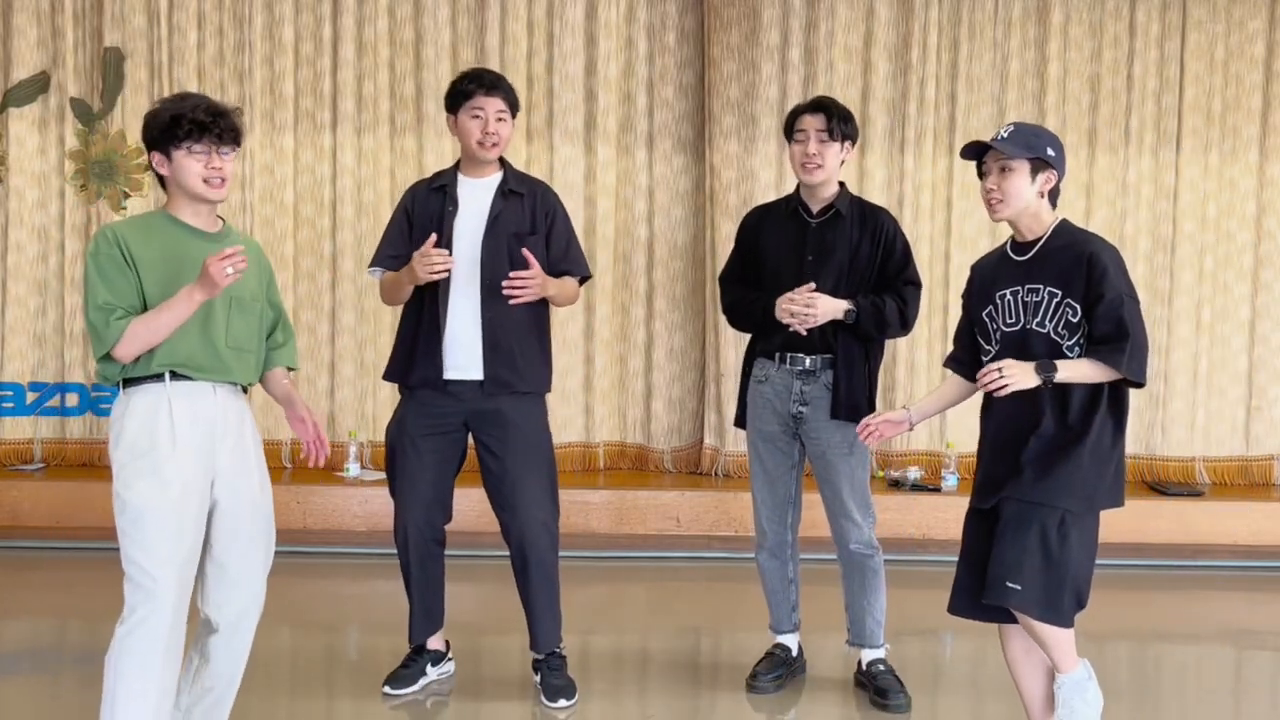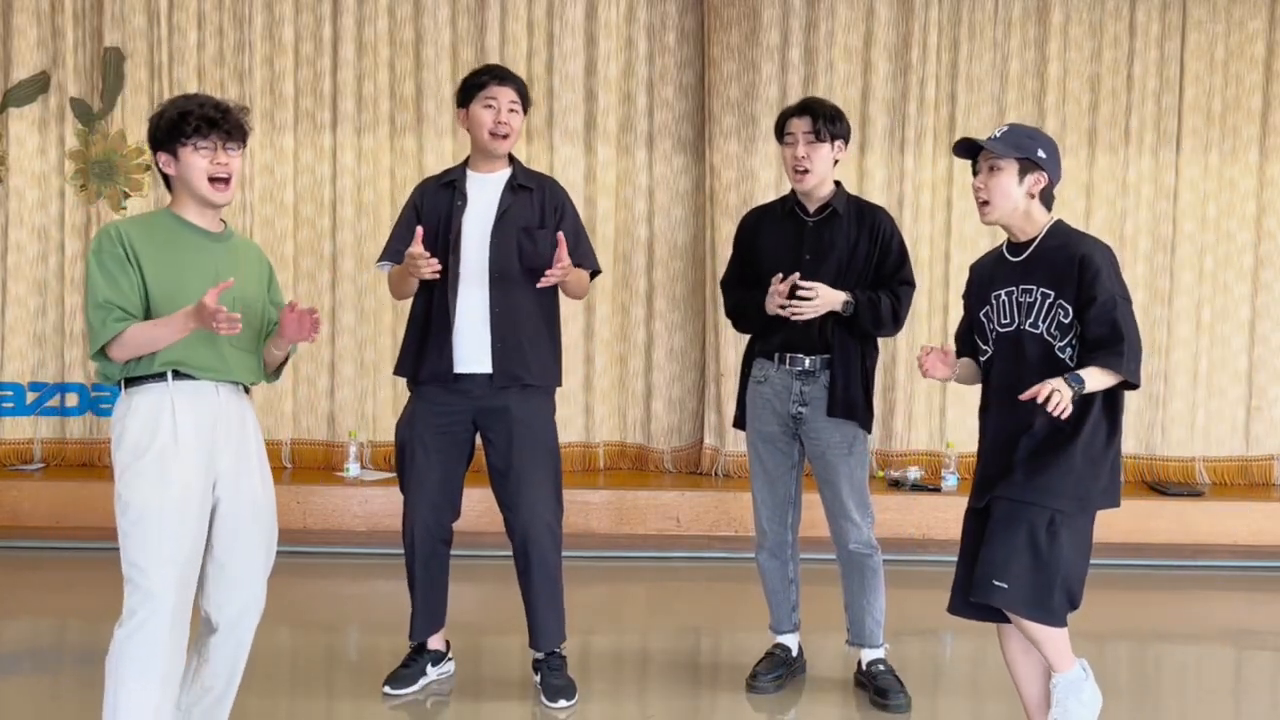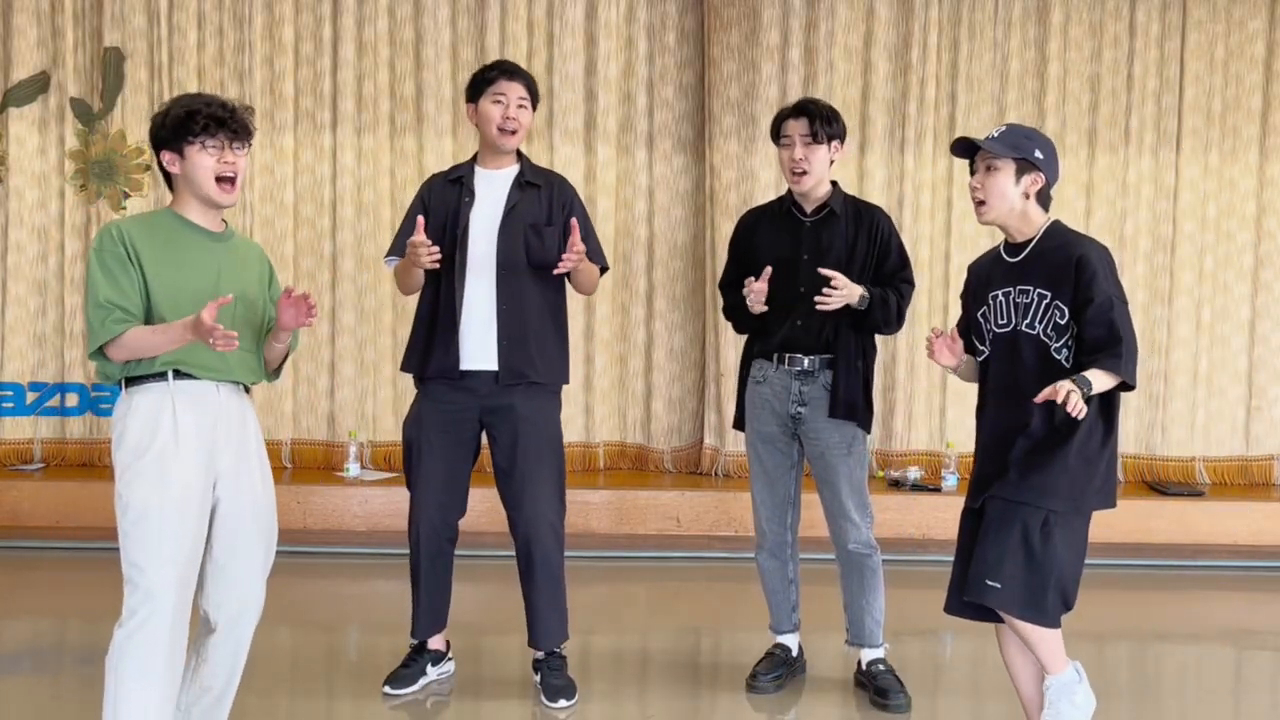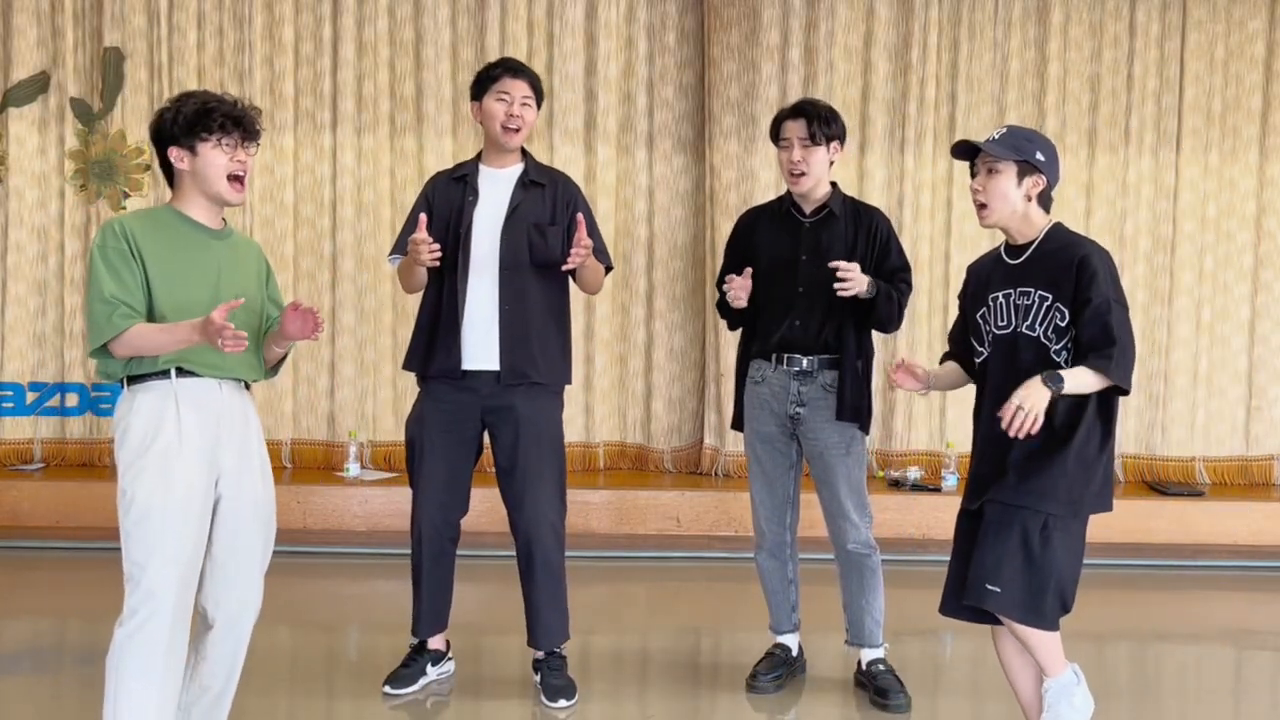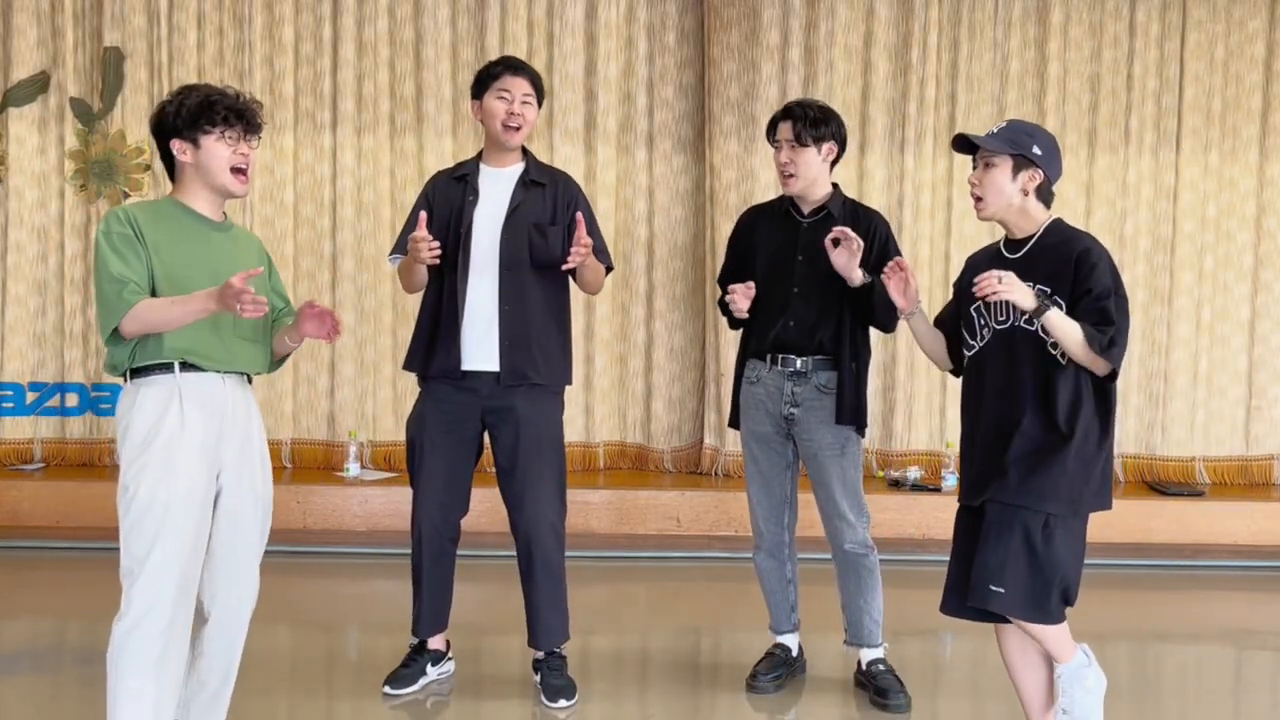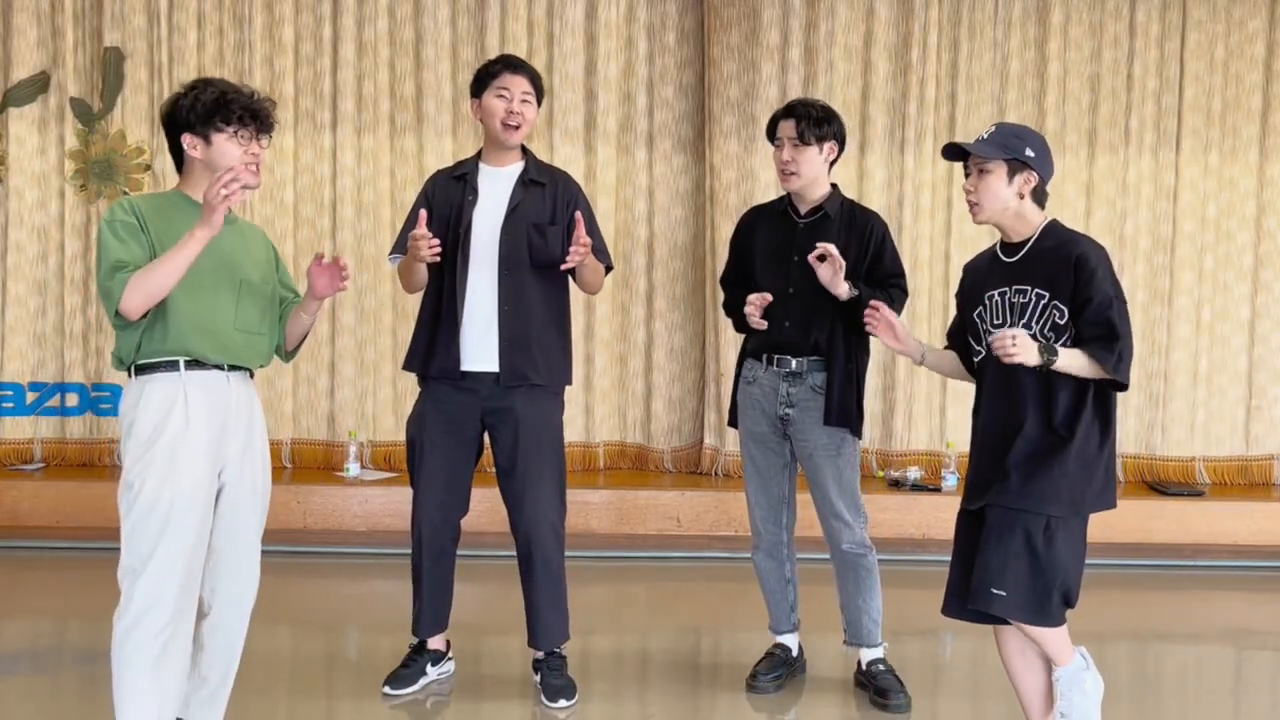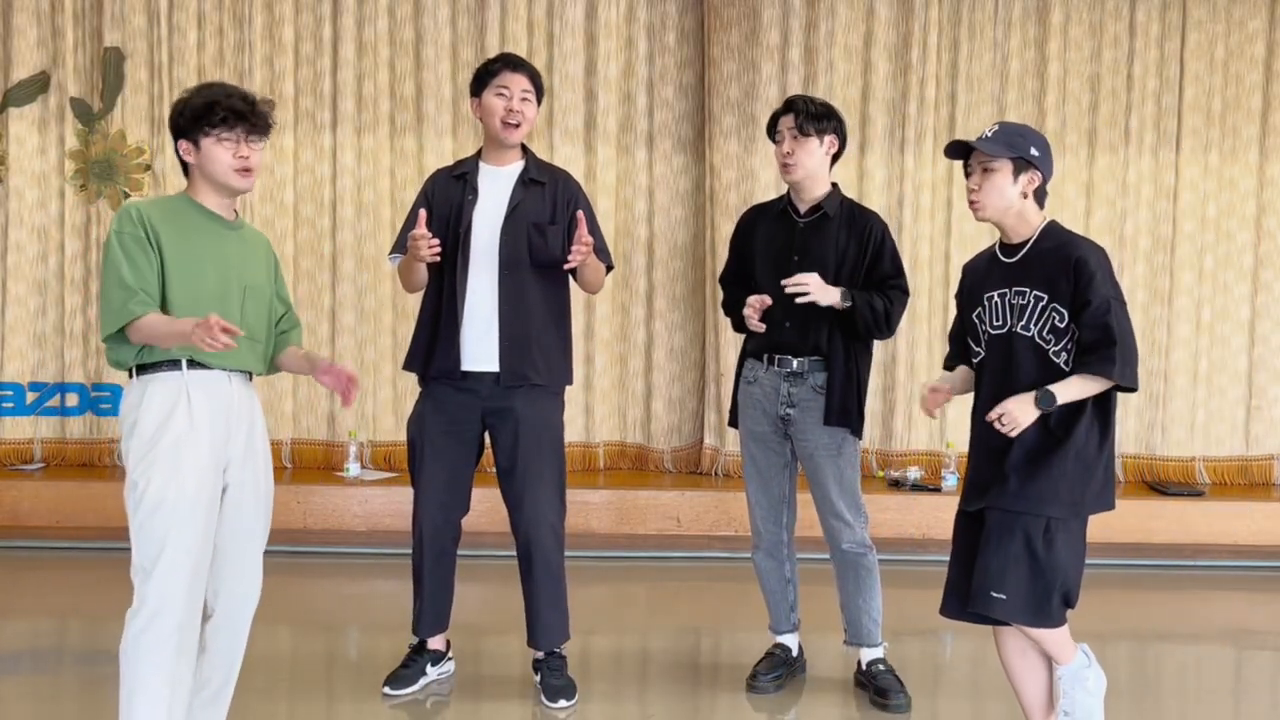
dt=0.3s
person 1, frame 1
left shoulder: (536, 199)
right shoulder: (422, 198)
left elbow: (572, 287)
right elbow: (387, 291)
left wrist: (543, 286)
right wrist: (411, 274)
left hip: (511, 387)
right hip: (431, 385)
left knee: (532, 520)
right knee: (416, 518)
left ankle: (548, 655)
right ankle: (430, 647)
person 1, frame 2
left shoulder: (545, 194)
right shoulder: (431, 194)
left elbow: (582, 285)
right elbow: (396, 287)
left wrist: (564, 272)
right wrist: (412, 268)
left hip: (520, 383)
right hip: (440, 380)
left knee: (535, 518)
right knee: (424, 516)
left ankle: (549, 654)
right ankle: (430, 646)
person 1, frame 3
left shoulder: (553, 191)
right shoulder: (440, 190)
left elbow: (590, 283)
right elbow: (404, 283)
left wrist: (577, 263)
right wrist: (414, 260)
left hip: (526, 381)
right hip: (446, 377)
left knee: (538, 518)
right knee: (430, 514)
left ankle: (549, 654)
right ankle: (431, 646)
person 1, frame 4
left shoulder: (557, 190)
right shoulder: (444, 188)
left elbow: (594, 283)
right elbow: (409, 283)
left wrist: (583, 260)
right wrist: (415, 258)
left hip: (528, 381)
right hip: (448, 377)
left knee: (539, 519)
right knee: (432, 514)
left ankle: (549, 654)
right ankle: (431, 645)
person 1, frame 5
left shoulder: (558, 190)
right shoulder: (445, 187)
left elbow: (595, 283)
right elbow: (409, 283)
left wrist: (584, 260)
right wrist: (417, 258)
left hip: (528, 380)
right hip: (449, 377)
left knee: (539, 519)
right knee: (432, 514)
left ankle: (550, 654)
right ankle: (431, 646)
person 1, frame 6
left shoulder: (558, 189)
right shoulder: (444, 186)
left elbow: (595, 283)
right elbow: (410, 282)
left wrist: (583, 260)
right wrist: (416, 256)
left hip: (529, 381)
right hip: (449, 378)
left knee: (539, 520)
right knee: (432, 514)
left ankle: (550, 654)
right ankle: (431, 646)
person 1, frame 7
left shoulder: (558, 188)
right shoulder: (444, 186)
left elbow: (596, 283)
right elbow: (410, 283)
left wrist: (583, 260)
right wrist: (415, 257)
left hip: (528, 381)
right hip: (448, 376)
left knee: (539, 520)
right knee: (433, 514)
left ankle: (550, 655)
right ankle: (432, 646)
person 2, frame 1
left shoulder: (248, 252)
right shoulder: (120, 239)
left elbow: (271, 350)
right elbow: (121, 343)
left wrist: (293, 404)
right wrist: (198, 289)
left hip: (234, 421)
right hip: (159, 416)
left knee: (240, 596)
right knee: (159, 594)
person 2, frame 2
left shoulder: (251, 256)
right shoulder: (124, 238)
right elbow: (117, 342)
left wrist: (286, 337)
right wrist: (193, 319)
left hip: (237, 420)
right hip: (161, 415)
left knee: (241, 595)
right knee: (159, 594)
person 2, frame 3
left shoulder: (252, 256)
right shoulder: (125, 237)
right elbow: (116, 342)
left wrist: (284, 331)
right wrist: (191, 330)
left hip: (238, 420)
right hip: (161, 414)
left knee: (241, 596)
right knee: (159, 592)
person 2, frame 4
left shoulder: (249, 253)
right shoulder: (127, 233)
right elbow: (118, 336)
left wrist: (285, 336)
right wrist: (199, 331)
left hip: (238, 417)
right hip: (164, 412)
left knee: (238, 594)
right knee: (160, 591)
person 2, frame 5
left shoulder: (246, 245)
right shoulder: (130, 223)
left elbow: (271, 350)
right elbow: (129, 317)
left wrist: (300, 328)
right wrist: (213, 301)
left hip: (239, 411)
right hip: (166, 405)
left knee: (233, 589)
right knee: (160, 585)
person 2, frame 6
left shoulder: (255, 239)
right shoulder: (135, 214)
left elbow: (284, 339)
right elbow: (131, 300)
left wrist: (314, 298)
right wrist: (204, 227)
left hip: (242, 405)
right hip: (170, 400)
left knee: (233, 584)
right knee: (161, 581)
person 2, frame 7
left shoulder: (258, 246)
right shoulder: (141, 220)
left elbow: (274, 342)
right elbow: (131, 320)
left wrist: (318, 366)
right wrist: (192, 331)
left hip: (241, 408)
right hip: (171, 401)
left knee: (236, 586)
right knee: (170, 583)
person 3, frame 1
left shoulder: (875, 225)
right shoulder: (762, 223)
left elbow: (903, 308)
right elbow: (732, 301)
left wrist: (841, 309)
right wrist: (773, 308)
left hip: (837, 388)
right hip: (769, 383)
left knee: (855, 530)
right knee: (772, 525)
left ankle: (872, 657)
right ankle: (785, 644)
person 3, frame 2
left shoulder: (871, 223)
right shoulder: (759, 224)
left elbow: (895, 307)
right elbow: (733, 303)
left wrist: (841, 300)
right wrist: (764, 304)
left hip: (836, 387)
right hip: (768, 384)
left knee: (854, 530)
right knee: (772, 525)
left ankle: (871, 657)
right ankle: (786, 644)
person 3, frame 3
left shoulder: (868, 222)
right shoulder: (756, 224)
left elbow: (897, 307)
right elbow: (731, 309)
left wrist: (859, 296)
right wrist: (749, 304)
left hip: (835, 387)
right hip: (767, 384)
left knee: (853, 529)
right knee: (771, 526)
left ankle: (871, 657)
right ankle: (785, 644)
person 3, frame 4
left shoulder: (867, 223)
right shoulder: (755, 224)
left elbow: (896, 308)
right elbow: (731, 310)
left wrist: (866, 288)
right wrist: (734, 301)
left hip: (833, 388)
right hip: (766, 385)
left knee: (853, 530)
right knee: (771, 526)
left ankle: (871, 657)
right ankle: (786, 644)
person 3, frame 5
left shoulder: (864, 225)
right shoulder: (755, 222)
left elbow: (891, 314)
right elbow: (729, 293)
left wrist: (856, 277)
right wrist: (735, 306)
left hip: (828, 388)
right hip: (762, 385)
left knee: (849, 528)
right knee: (769, 525)
left ankle: (872, 657)
right ankle: (786, 644)
person 3, frame 6
left shoulder: (861, 226)
right shoulder: (755, 223)
left elbow: (890, 314)
right elbow: (731, 294)
left wrist: (843, 290)
right wrist: (745, 310)
left hip: (824, 389)
right hip: (758, 385)
left knee: (846, 528)
right knee: (767, 525)
left ankle: (871, 657)
right ankle: (786, 644)
person 3, frame 7
left shoulder: (862, 226)
right shoulder: (756, 222)
left elbow: (889, 314)
right elbow: (730, 294)
left wrist: (837, 297)
right wrist: (745, 310)
left hip: (825, 389)
right hip: (759, 385)
left knee: (847, 529)
right knee: (768, 526)
left ankle: (871, 657)
right ankle: (786, 644)
person 4, frame 1
left shoulder: (1093, 258)
right shoulder: (987, 272)
left elbow: (1124, 357)
left wrist: (1042, 371)
right wrist: (913, 415)
left hip: (1070, 459)
right hip: (1002, 459)
left knee: (1026, 586)
right knee: (1000, 602)
person 4, frame 2
left shoulder: (1086, 259)
right shoulder: (986, 272)
left elbow: (1120, 360)
left wrist: (1071, 384)
right wrist: (951, 367)
left hip: (1065, 460)
right hip: (1001, 458)
left knee: (1017, 584)
right knee: (1002, 602)
person 4, frame 3
left shoulder: (1084, 259)
right shoulder: (983, 272)
left elbow: (1118, 360)
left wrist: (1079, 384)
right wrist: (955, 362)
left hip: (1062, 460)
right hip: (998, 458)
left knee: (1010, 585)
right knee: (1002, 601)
person 4, frame 4
left shoulder: (1084, 261)
right shoulder: (982, 273)
left elbow: (1113, 364)
left wrist: (1049, 384)
right wrist: (929, 379)
left hip: (1060, 463)
right hip: (995, 462)
left knee: (1011, 590)
right knee: (997, 605)
person 4, frame 5
left shoulder: (1082, 255)
right shoulder: (981, 265)
left elbow: (1104, 354)
right elbow: (952, 357)
left wrist: (1034, 306)
right wrist: (911, 311)
left hip: (1056, 461)
right hip: (991, 459)
left knee: (1015, 589)
right knee: (997, 603)
left ankle: (1076, 668)
person 4, frame 6
left shoulder: (1080, 258)
right shoulder: (980, 271)
left elbow: (1112, 361)
left wrist: (1044, 354)
right wrist: (912, 348)
left hip: (1057, 463)
right hip: (994, 462)
left knee: (1016, 594)
right knee: (998, 606)
left ankle: (1073, 670)
person 4, frame 7
left shoulder: (1081, 260)
right shoulder: (979, 271)
left elbow: (1116, 363)
left wrist: (1044, 400)
right wrist: (949, 385)
left hip: (1057, 465)
right hip: (993, 463)
left knee: (1017, 598)
right knee: (996, 606)
left ankle: (1077, 670)
